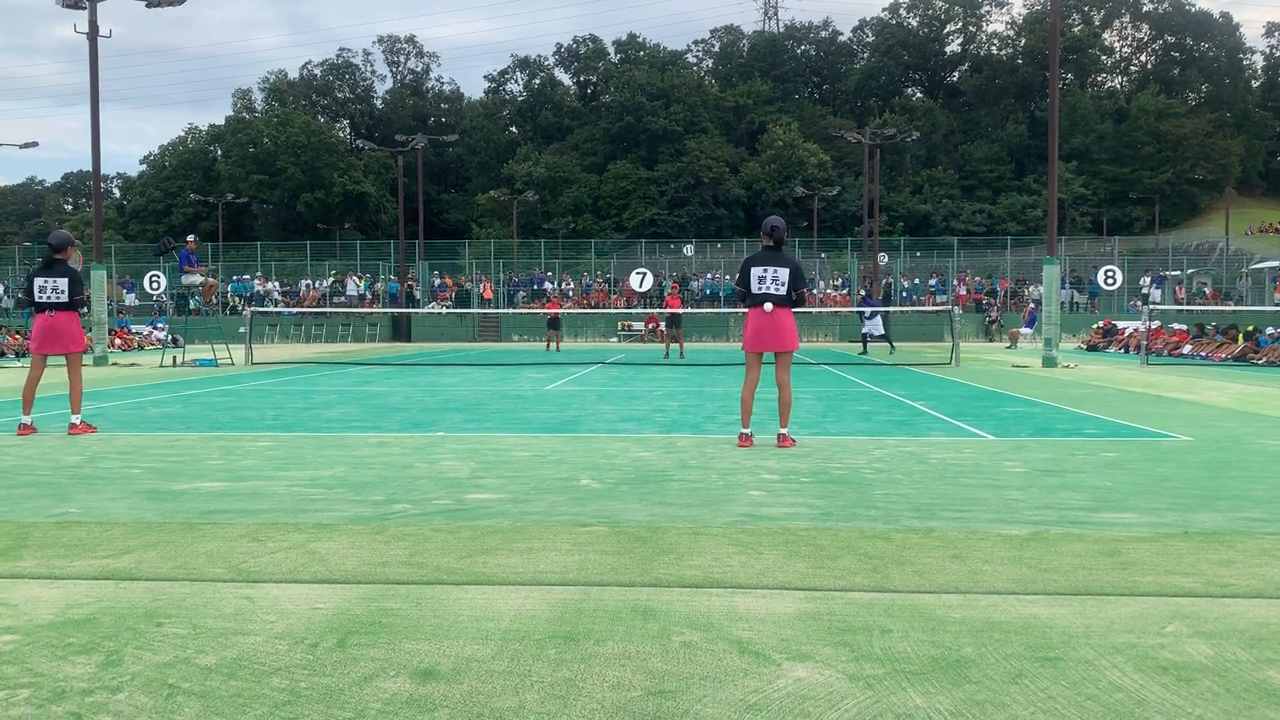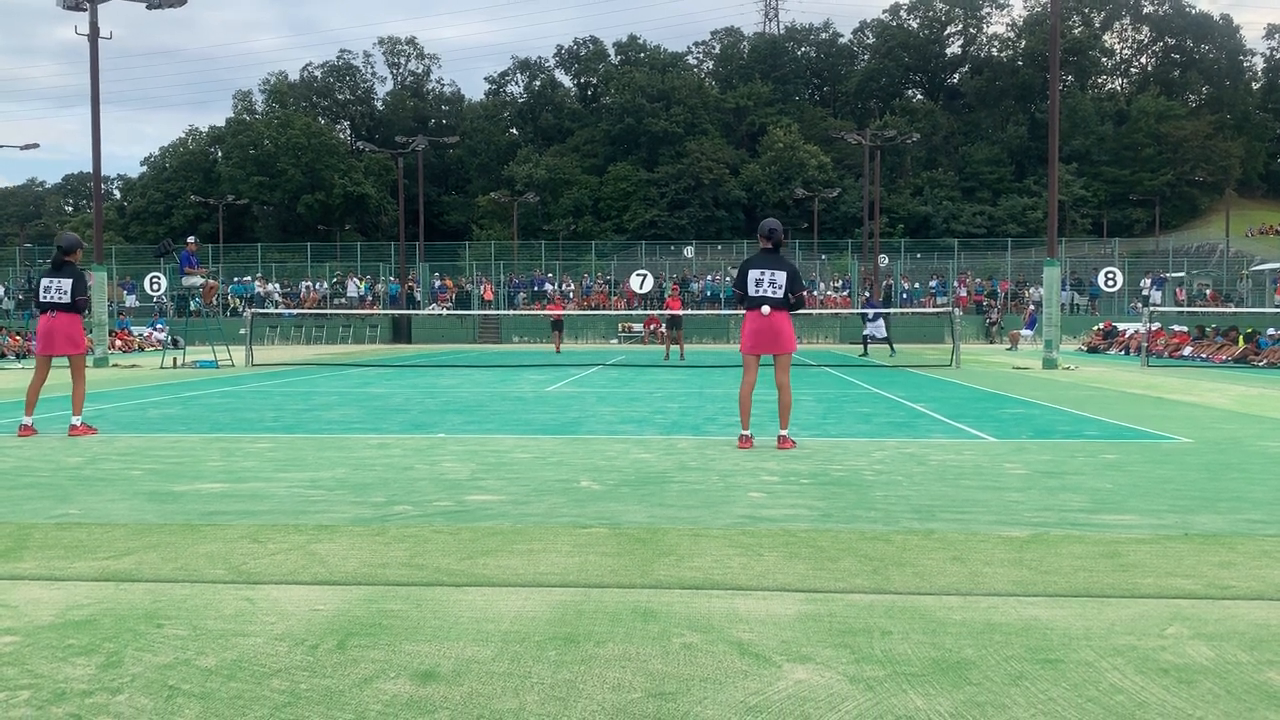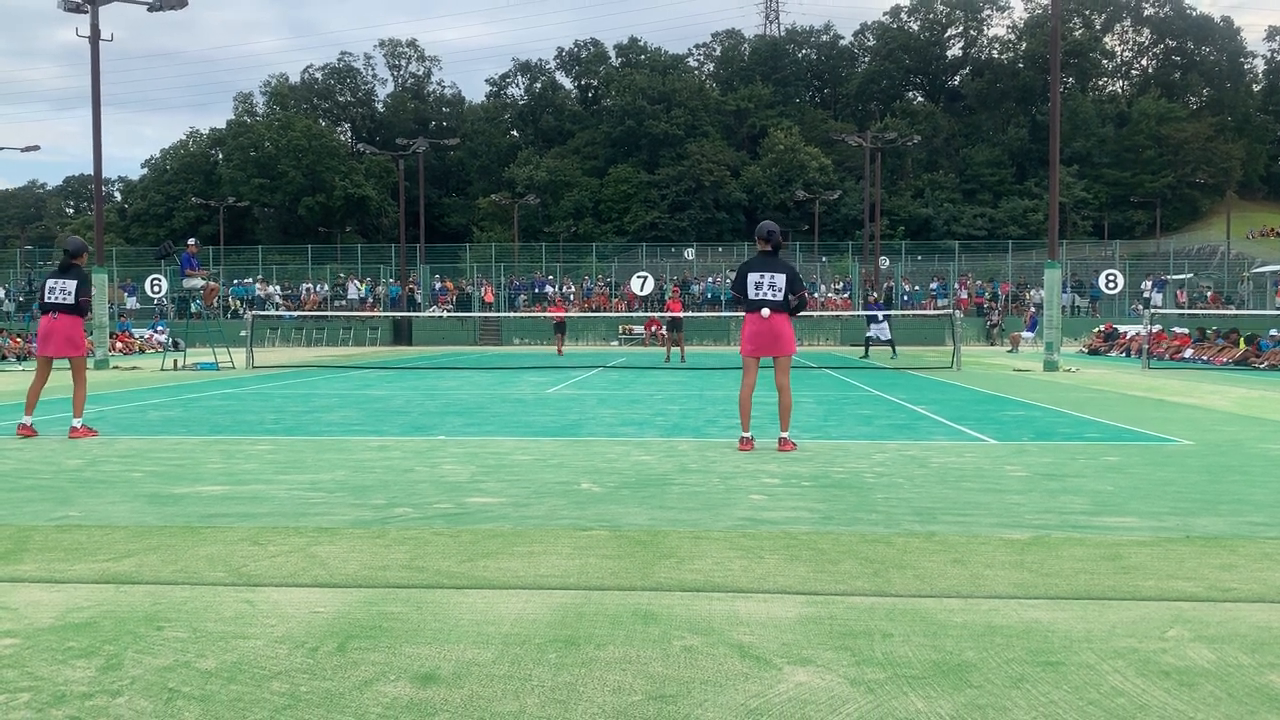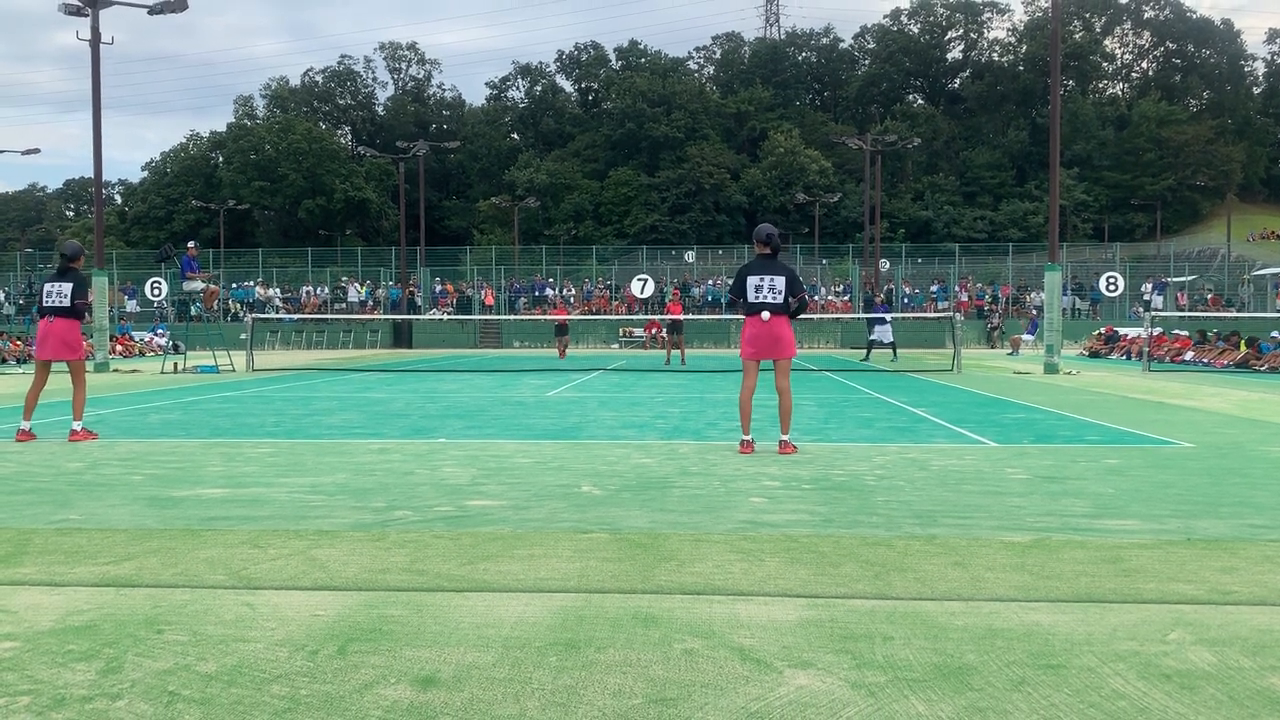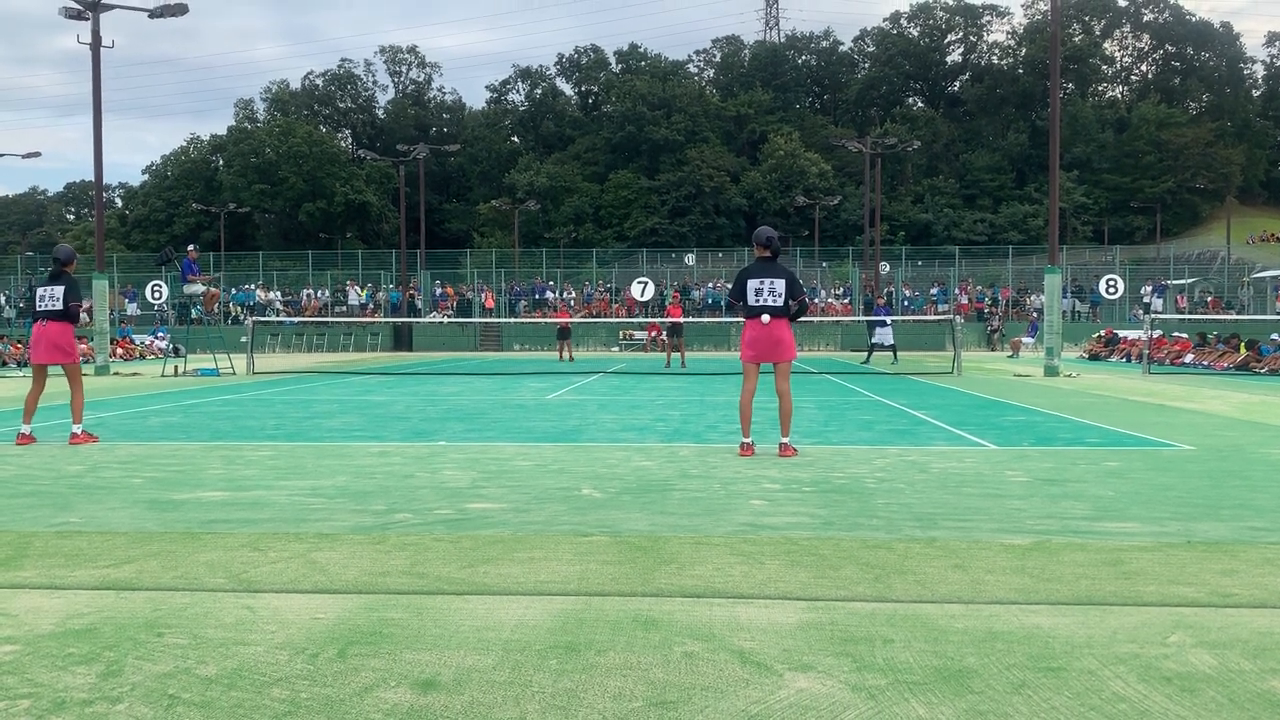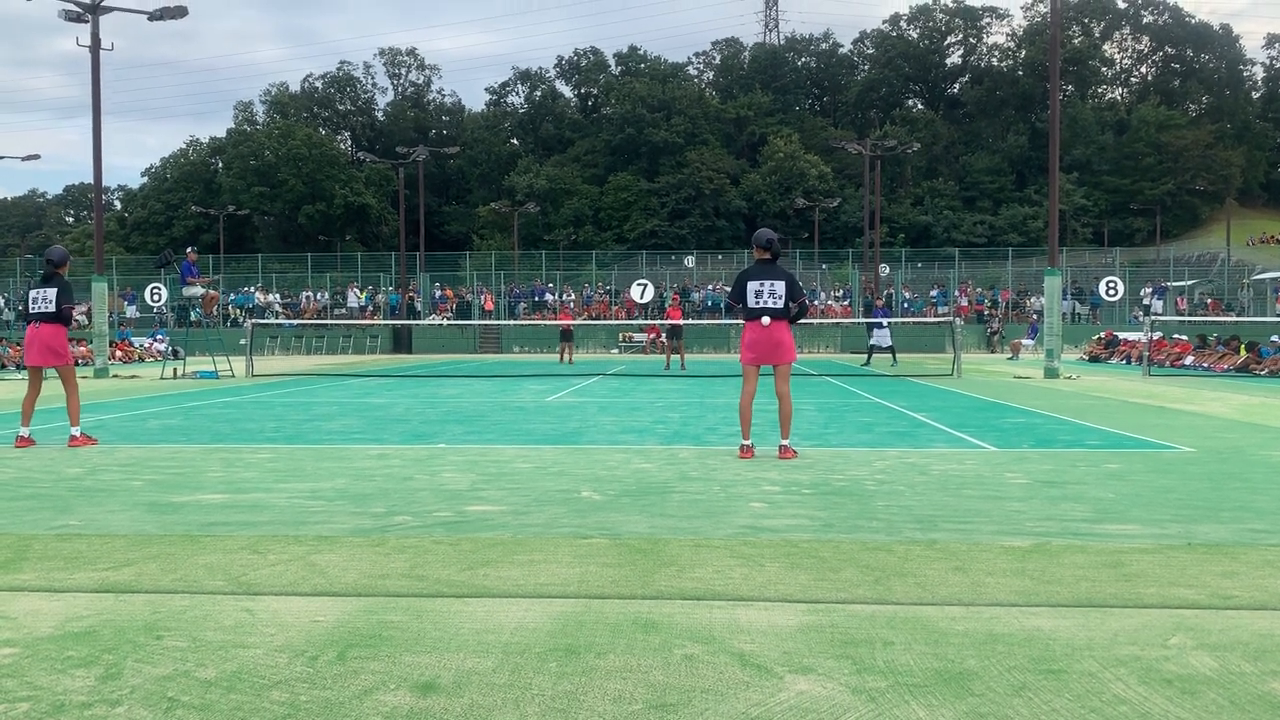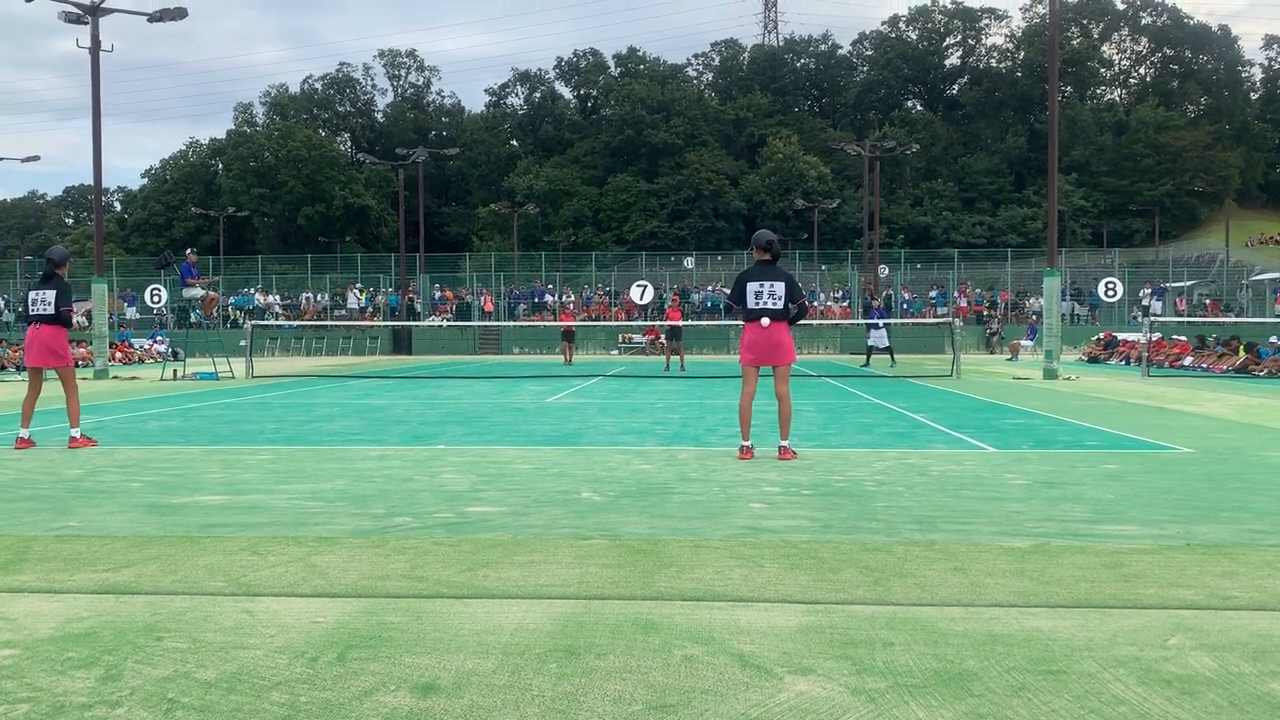
dt=0.2s
person 1, frame 1
left shoulder: (750, 262)
right shoulder: (792, 264)
left elbow: (740, 296)
right elbow: (801, 300)
left hip: (756, 320)
right hip: (783, 321)
left knee: (751, 379)
right knee: (783, 380)
left ankle: (745, 433)
right ankle: (783, 434)
person 1, frame 2
left shoulder: (748, 264)
right shoulder: (788, 267)
left elbow: (738, 298)
right elbow: (800, 302)
left hip: (753, 323)
right hip: (780, 324)
left knee: (748, 381)
right knee: (783, 382)
left ankle: (745, 435)
right ankle: (783, 435)
person 1, frame 3
left shoulder: (747, 267)
right shoulder: (787, 269)
left elbow: (736, 299)
right elbow: (802, 302)
left hip: (753, 325)
right hip: (780, 326)
left knee: (748, 383)
right knee: (783, 384)
left ankle: (746, 437)
right ankle: (784, 438)
person 1, frame 4
left shoulder: (745, 270)
right shoulder: (786, 271)
left elbow: (733, 301)
right elbow: (803, 303)
right wrist: (788, 316)
left hip: (753, 328)
right hip: (780, 329)
left knee: (748, 386)
right knee: (783, 386)
left ankle: (746, 440)
right ankle: (785, 440)
person 1, frame 5
left shoulder: (745, 273)
right shoulder: (786, 274)
left elbow: (732, 305)
right elbow: (803, 306)
right wrist: (788, 318)
left hip: (753, 331)
right hip: (780, 331)
left knee: (748, 388)
right knee: (783, 389)
left ankle: (746, 442)
right ankle: (785, 443)
person 1, frame 6
left shoulder: (745, 275)
right shoulder: (786, 276)
left elbow: (731, 307)
right elbow: (803, 308)
right wrist: (789, 321)
left hip: (753, 334)
right hip: (780, 334)
left knee: (748, 390)
right knee: (783, 391)
left ankle: (746, 444)
right ankle: (785, 445)
person 1, frame 7
left shoulder: (745, 276)
right shoulder: (786, 277)
left elbow: (731, 307)
right elbow: (803, 308)
right wrist: (788, 322)
left hip: (753, 335)
right hip: (780, 335)
left knee: (748, 391)
right knee: (783, 392)
left ankle: (745, 445)
right ankle: (784, 446)
person 2, frame 1
left shoulder: (36, 272)
right shoulder: (71, 273)
left elbow: (28, 301)
right elbow: (80, 303)
left hip: (43, 322)
right hip: (67, 321)
left knee: (34, 374)
right knee: (75, 375)
left ankle: (25, 422)
right ankle: (76, 422)
person 2, frame 2
left shoulder: (46, 274)
right shoulder: (77, 274)
left elbow: (37, 302)
right elbow: (81, 305)
right wrist: (83, 308)
left hip: (46, 322)
right hip: (69, 323)
left knee: (39, 376)
right knee: (78, 377)
left ankle: (26, 423)
right ankle: (76, 424)
person 2, frame 3
left shoulder: (51, 276)
right shoulder: (82, 276)
left elbow: (41, 303)
right elbow: (83, 306)
left wrist: (56, 307)
right wrist: (85, 314)
left hip: (47, 324)
right hip: (70, 325)
left knee: (40, 378)
right knee: (80, 379)
left ankle: (25, 423)
right ankle: (77, 426)
person 2, frame 4
left shoulder: (49, 279)
right shoulder: (79, 279)
left elbow: (40, 308)
right elbow: (80, 308)
right wrist: (83, 317)
left hip: (45, 327)
right hip: (68, 328)
left knee: (38, 382)
right knee: (79, 382)
left ankle: (24, 428)
right ankle: (77, 429)
person 2, frame 5
left shoulder: (42, 284)
right shoulder: (70, 282)
left elbow: (35, 313)
right elbow: (73, 311)
right wrist: (76, 321)
left hip: (39, 331)
right hip: (61, 332)
left knee: (37, 386)
right knee: (76, 385)
left ankle: (24, 432)
right ankle: (77, 432)
person 2, frame 6
left shoulder: (35, 286)
right shoulder: (63, 284)
left elbow: (28, 315)
right elbow: (66, 313)
right wrist: (69, 323)
left hip: (32, 333)
right hip: (54, 335)
left knee: (33, 389)
right knee: (71, 388)
left ankle: (23, 435)
right ankle: (75, 434)
person 2, frame 7
left shoulder: (34, 286)
right shoulder: (62, 285)
left elbow: (29, 316)
right elbow: (64, 316)
right wrist: (71, 324)
left hip: (33, 335)
right hip: (54, 336)
left knee: (33, 390)
right knee: (71, 389)
left ankle: (23, 436)
right ankle: (75, 436)
